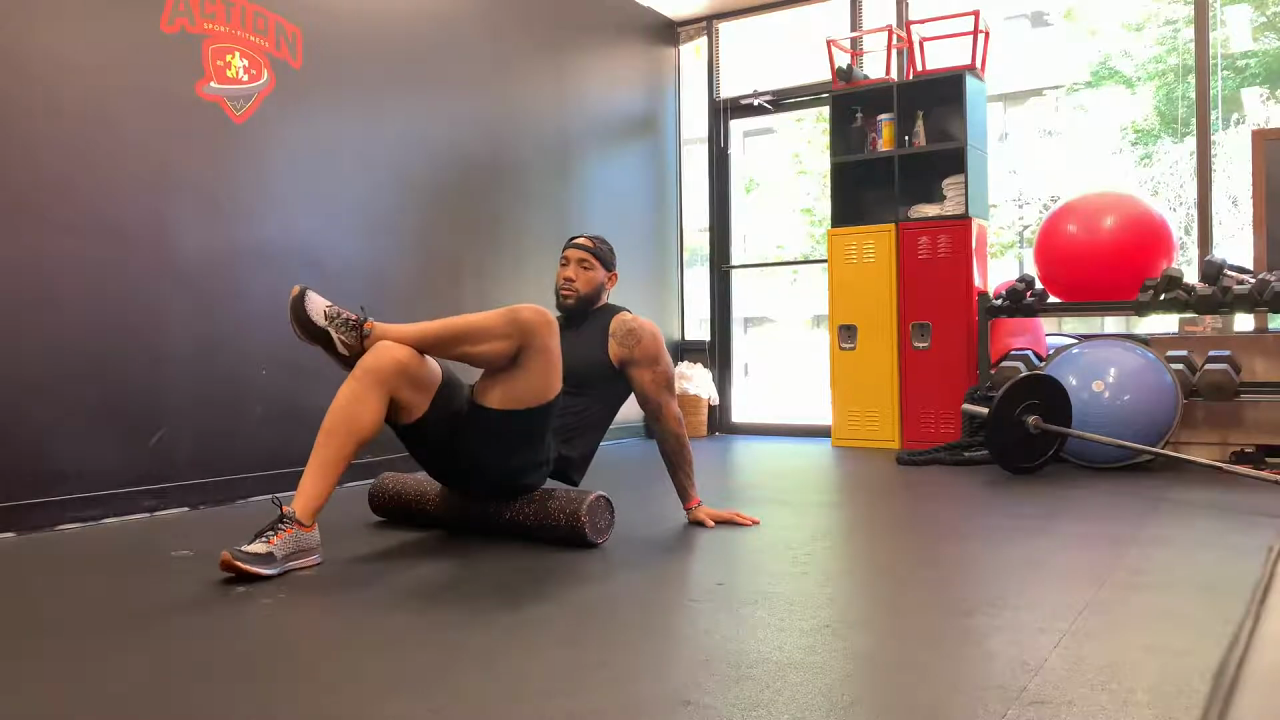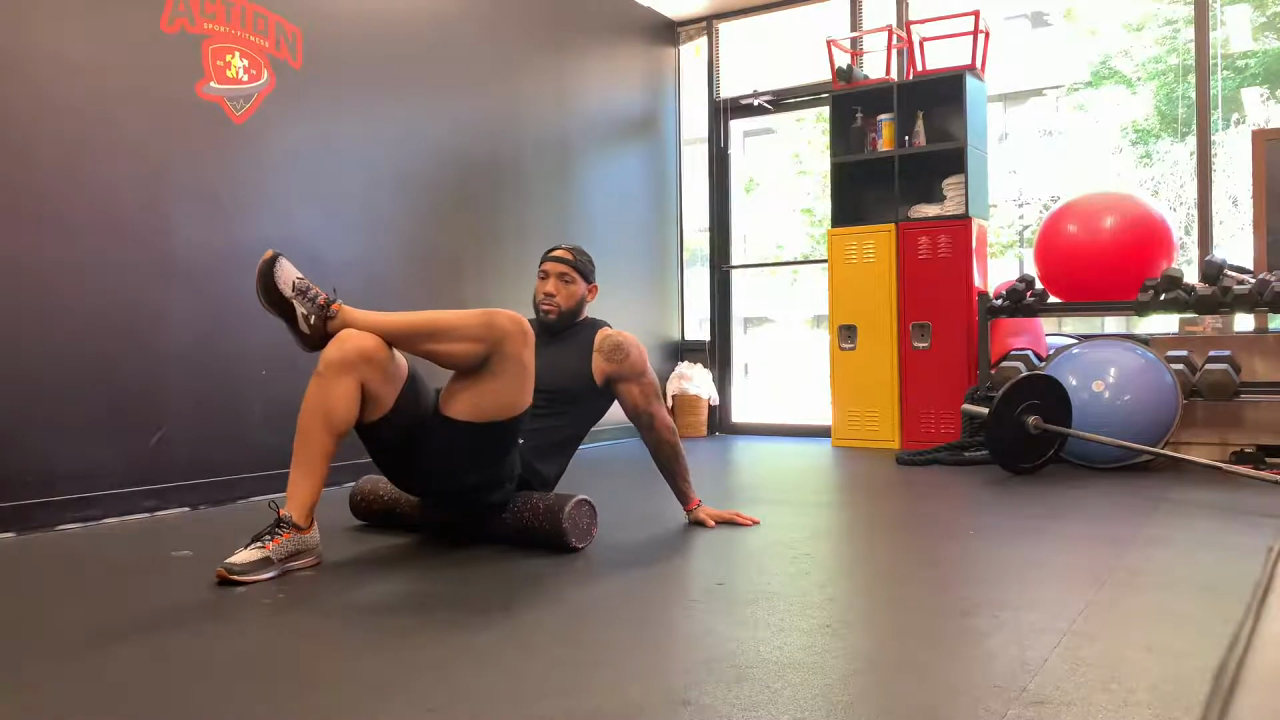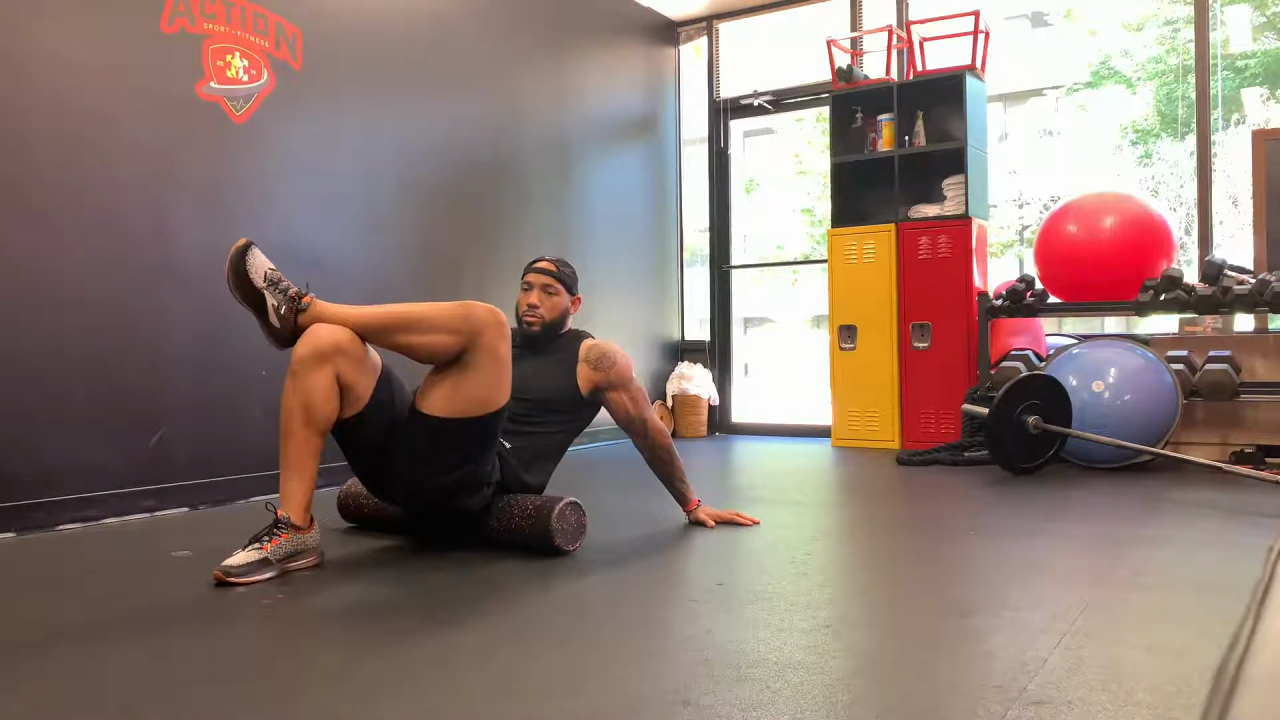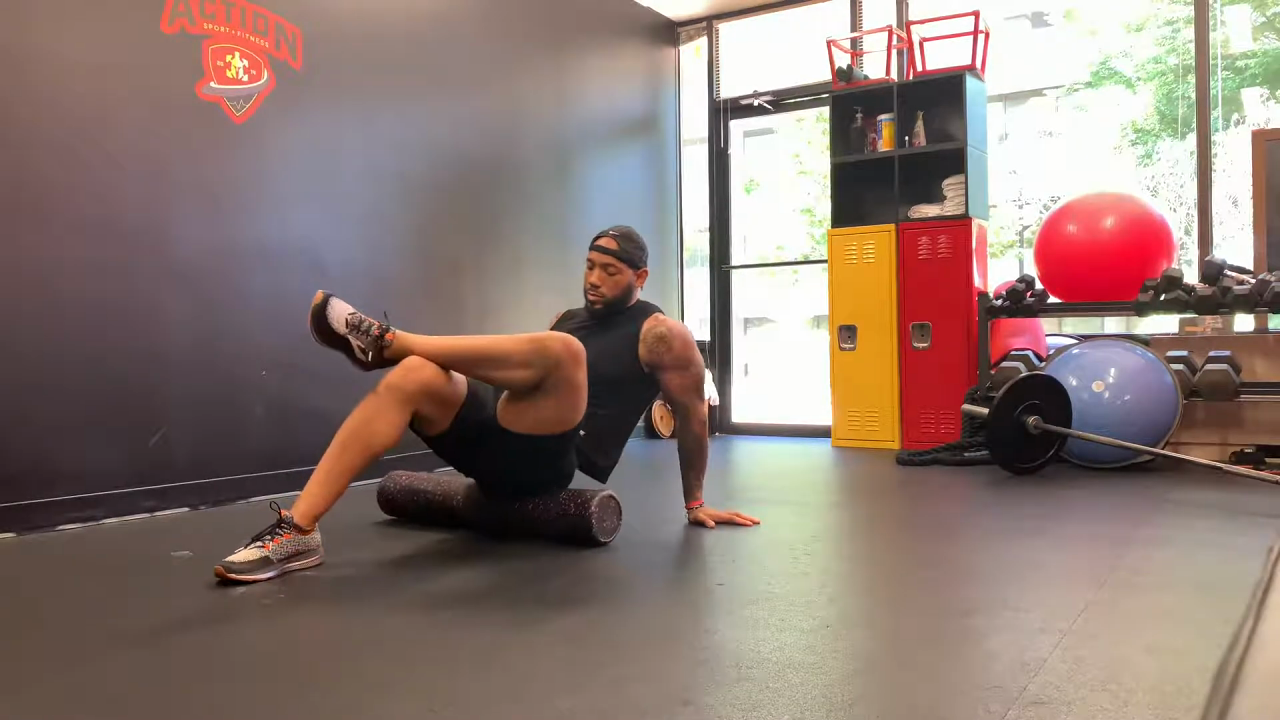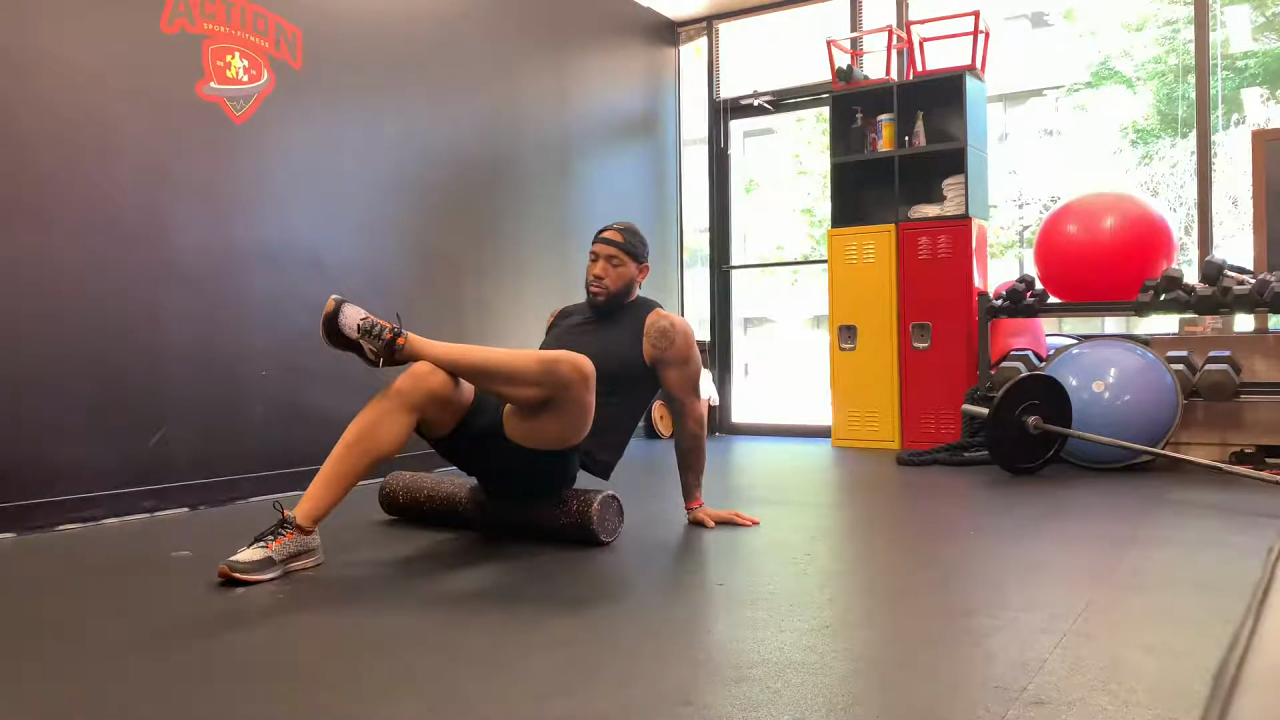
dt=1s
person 1, frame 1
left shoulder: (630, 333)
right shoulder: (550, 332)
left elbow: (666, 416)
left wrist: (691, 503)
left hip: (518, 460)
right hip: (470, 447)
left knee: (530, 321)
right knee: (387, 362)
left ankle: (363, 333)
right ankle: (298, 527)
person 1, frame 2
left shoulder: (612, 348)
right shoulder: (521, 341)
left elbow: (656, 425)
left wrist: (691, 503)
left hip: (486, 472)
right hip: (432, 452)
left knee: (506, 328)
right knee: (352, 350)
left ankle: (330, 315)
right ankle: (295, 530)
person 1, frame 3
left shoulder: (595, 359)
right shoulder: (503, 346)
left elbow: (648, 430)
left wrist: (691, 504)
left hip: (464, 475)
right hip: (408, 456)
left knee: (482, 320)
right knee: (324, 346)
left ankle: (300, 309)
right ankle: (294, 530)
person 1, frame 4
left shoulder: (661, 335)
right shoulder: (568, 318)
left elbow: (692, 415)
left wrist: (694, 502)
left hip: (546, 459)
right hip: (497, 436)
left knee: (561, 348)
right knee: (414, 378)
left ankle: (387, 340)
right ankle: (297, 530)
person 1, frame 5
left shoulder: (662, 330)
right shoulder: (564, 317)
left elbow: (689, 414)
left wrist: (694, 502)
left hip: (549, 462)
right hip: (497, 436)
left knee: (573, 367)
right knee: (422, 380)
left ankle: (400, 342)
right ankle: (299, 531)
